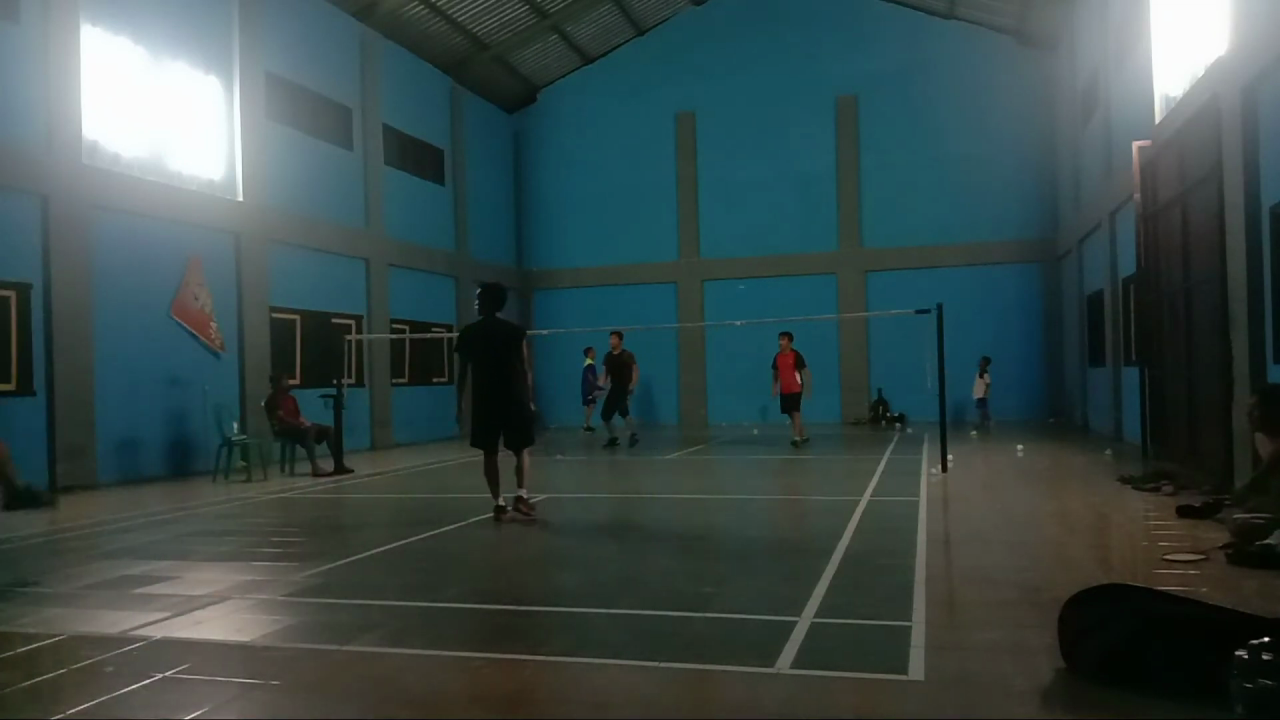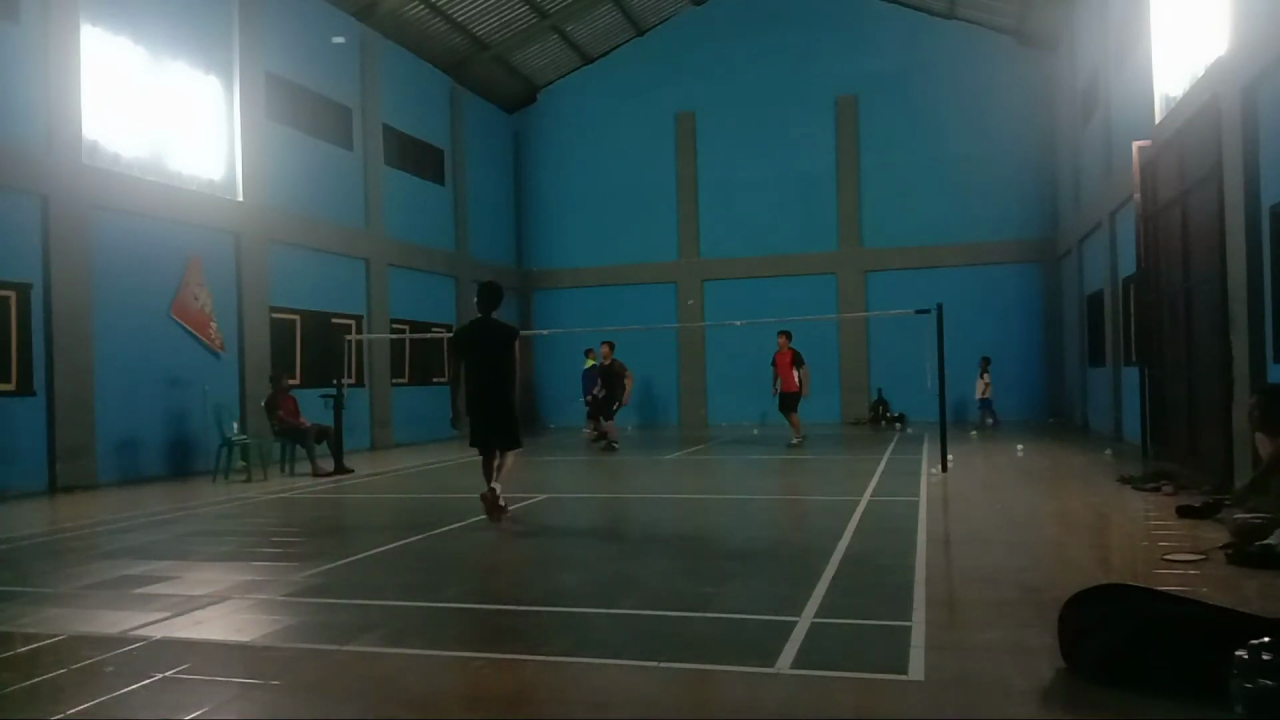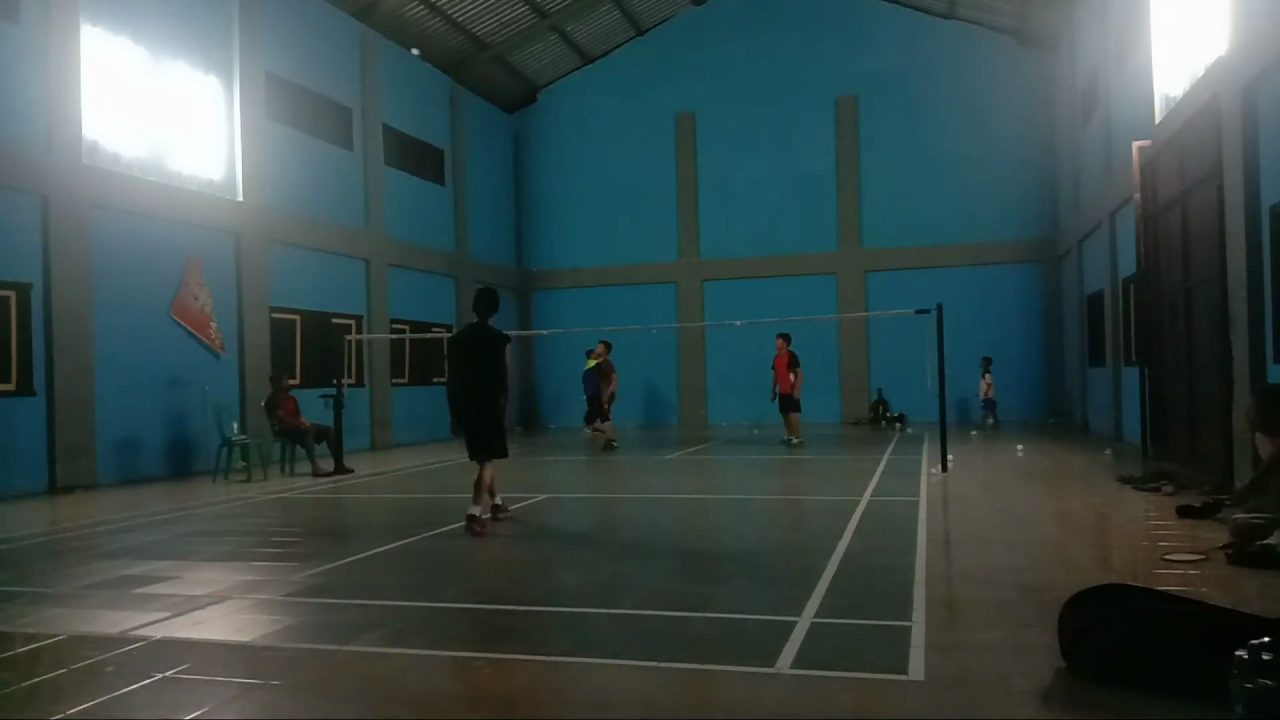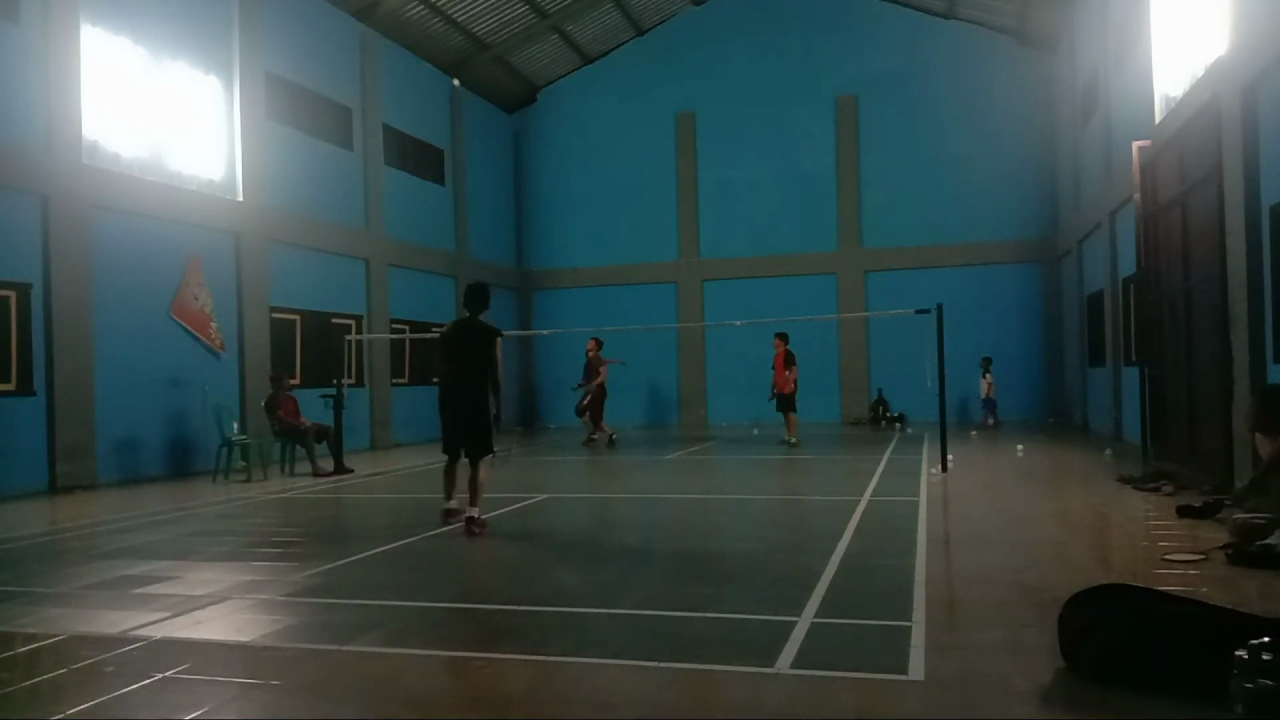
dt=0.2s
person 1, frame 1
left shoulder: (468, 333)
right shoulder: (516, 332)
left elbow: (462, 373)
right elbow: (525, 371)
left wrist: (460, 404)
right wrist: (529, 401)
left hip: (483, 402)
right hip: (513, 400)
left knee: (490, 454)
right knee: (521, 450)
left ankle: (499, 503)
right ankle: (521, 496)
person 1, frame 2
left shoulder: (462, 333)
right shoulder: (509, 333)
left elbow: (455, 375)
right elbow: (514, 371)
left wrist: (455, 407)
right wrist: (513, 399)
left hip: (477, 402)
right hip: (502, 400)
left knee: (487, 453)
right knee: (507, 450)
left ankle: (496, 501)
right ankle: (494, 488)
person 1, frame 3
left shoulder: (457, 338)
right shoulder: (500, 340)
left elbow: (452, 380)
right elbow: (504, 380)
left wrist: (454, 413)
right wrist: (503, 407)
left hip: (464, 408)
right hip: (488, 407)
left knee: (483, 458)
right knee: (487, 460)
left ankle: (496, 503)
right ankle: (474, 513)
person 1, frame 4
left shoulder: (448, 333)
right shoulder: (491, 334)
left elbow: (443, 372)
right elbow: (495, 376)
right wrist: (498, 408)
left hip: (450, 402)
right hip: (476, 403)
left knee: (452, 457)
right knee: (477, 459)
left ankle: (449, 506)
right ankle: (472, 515)
